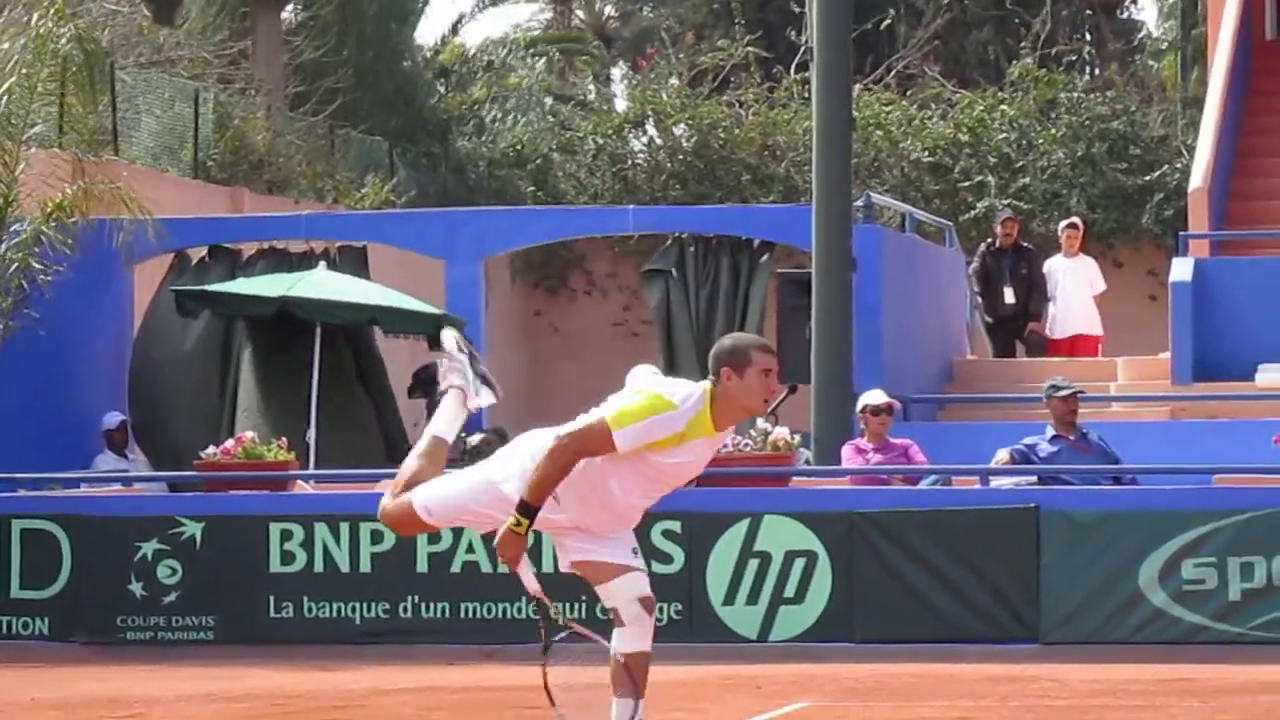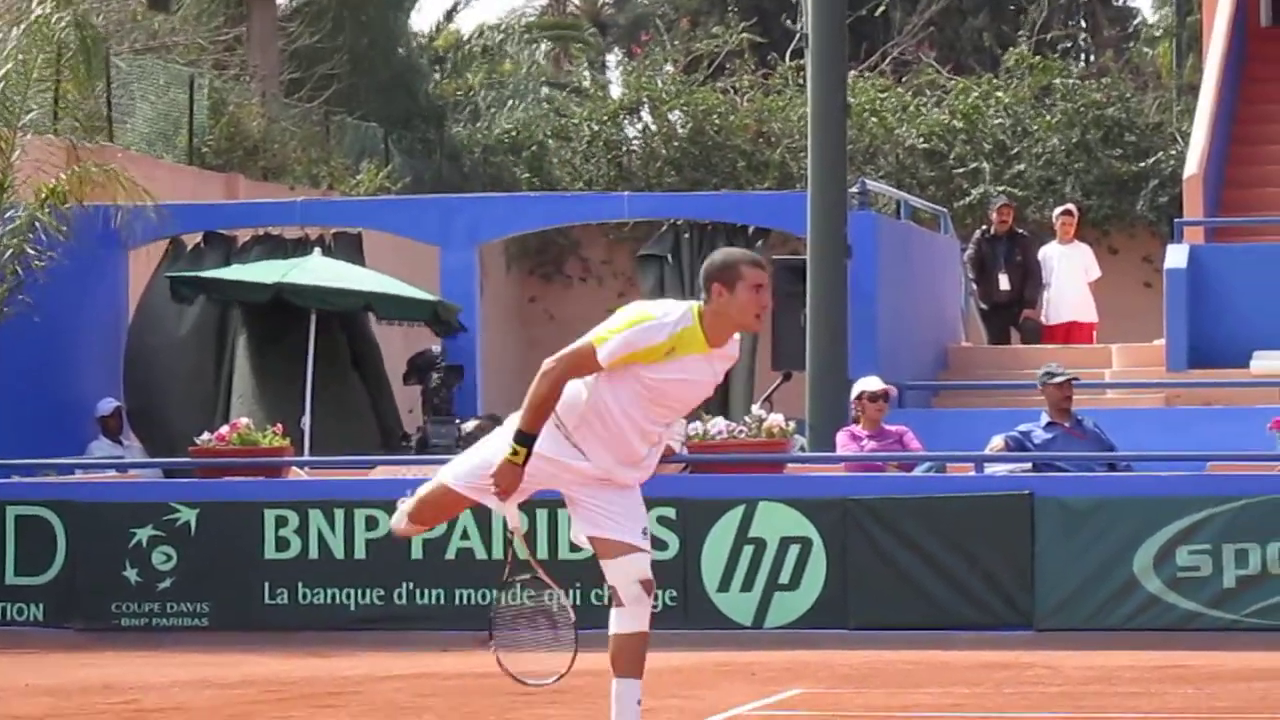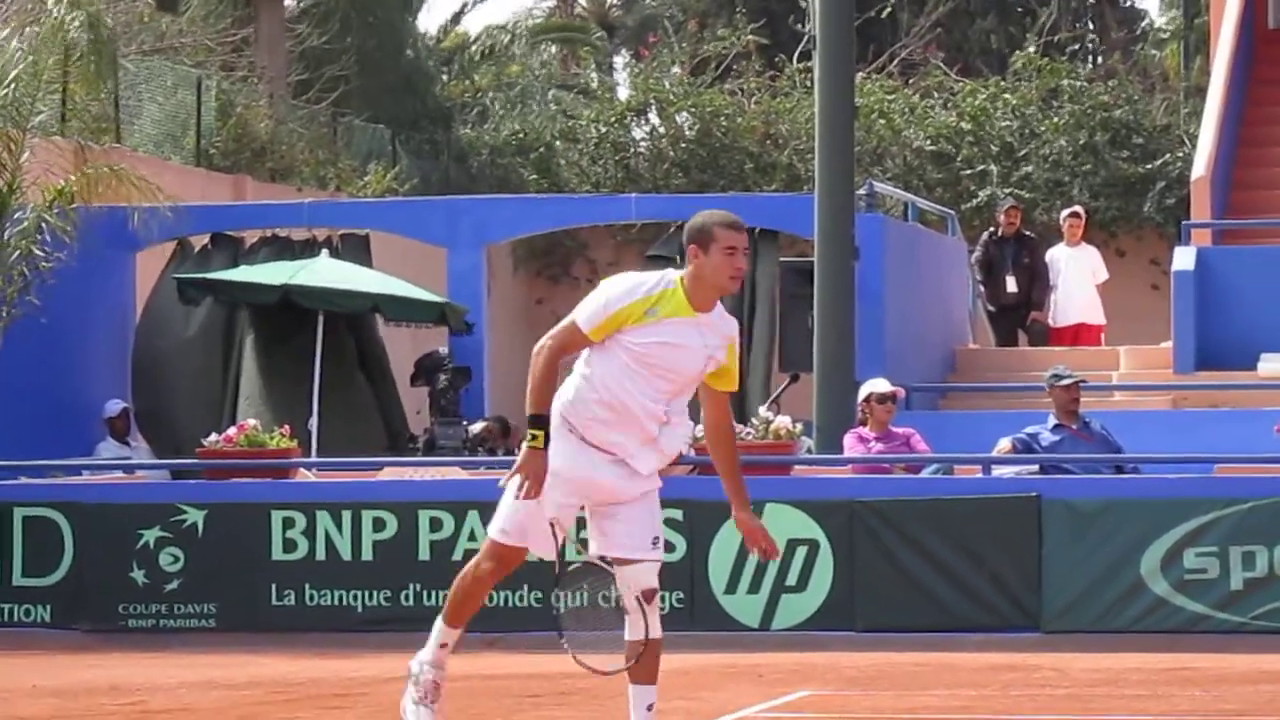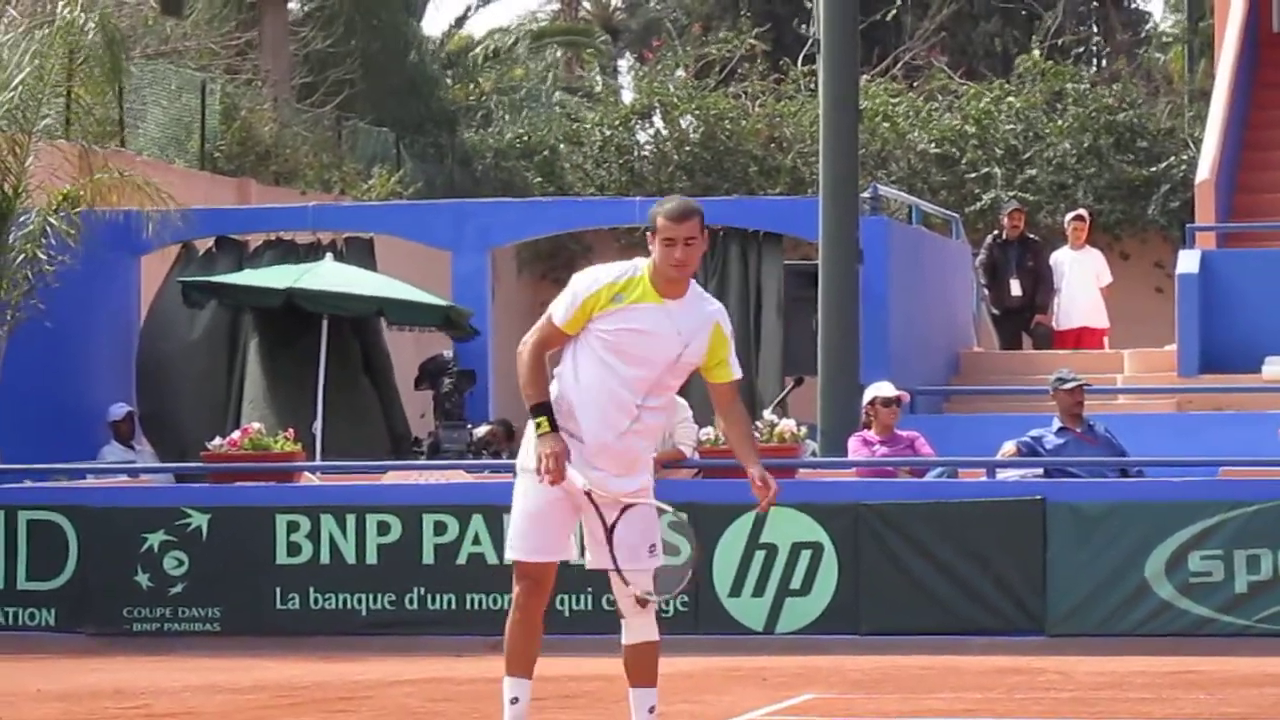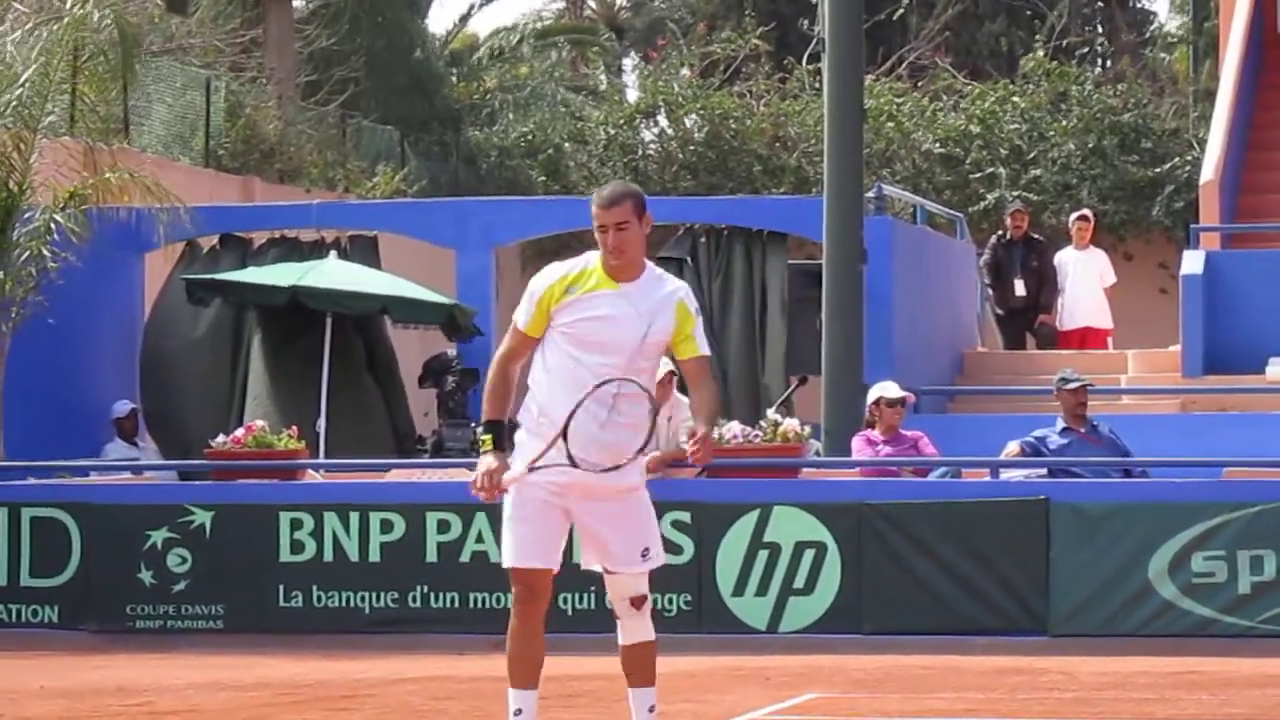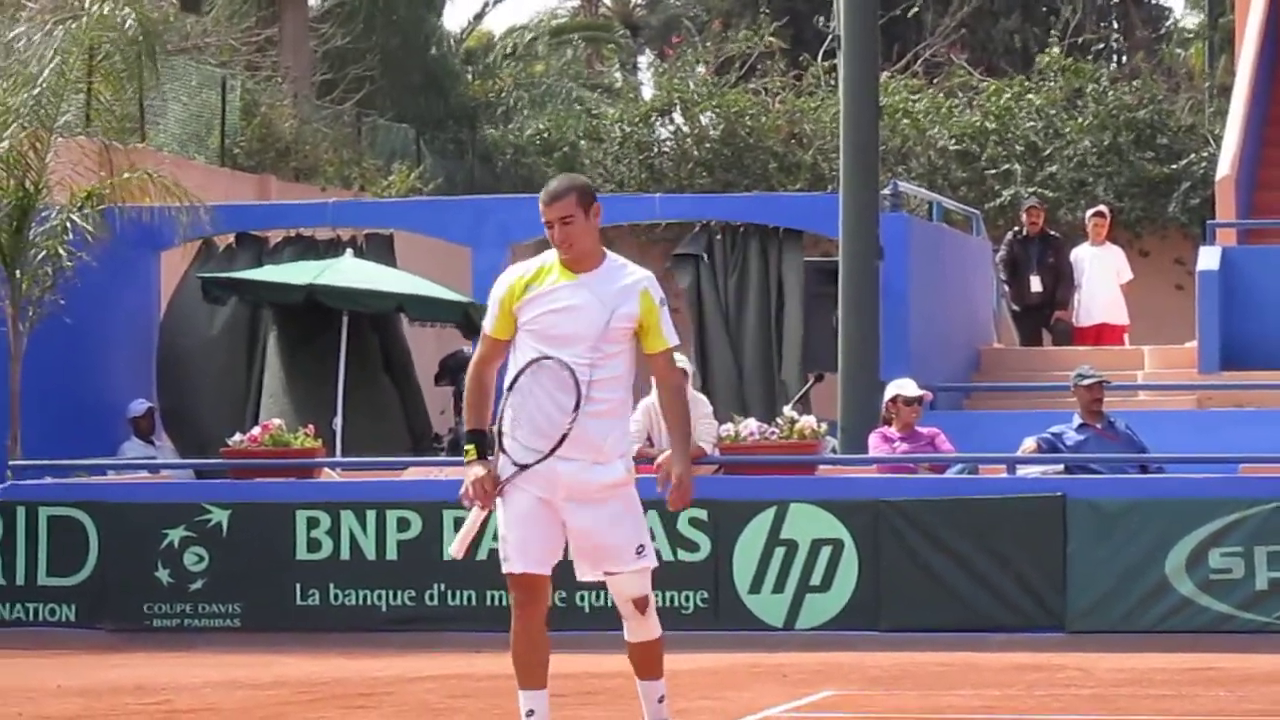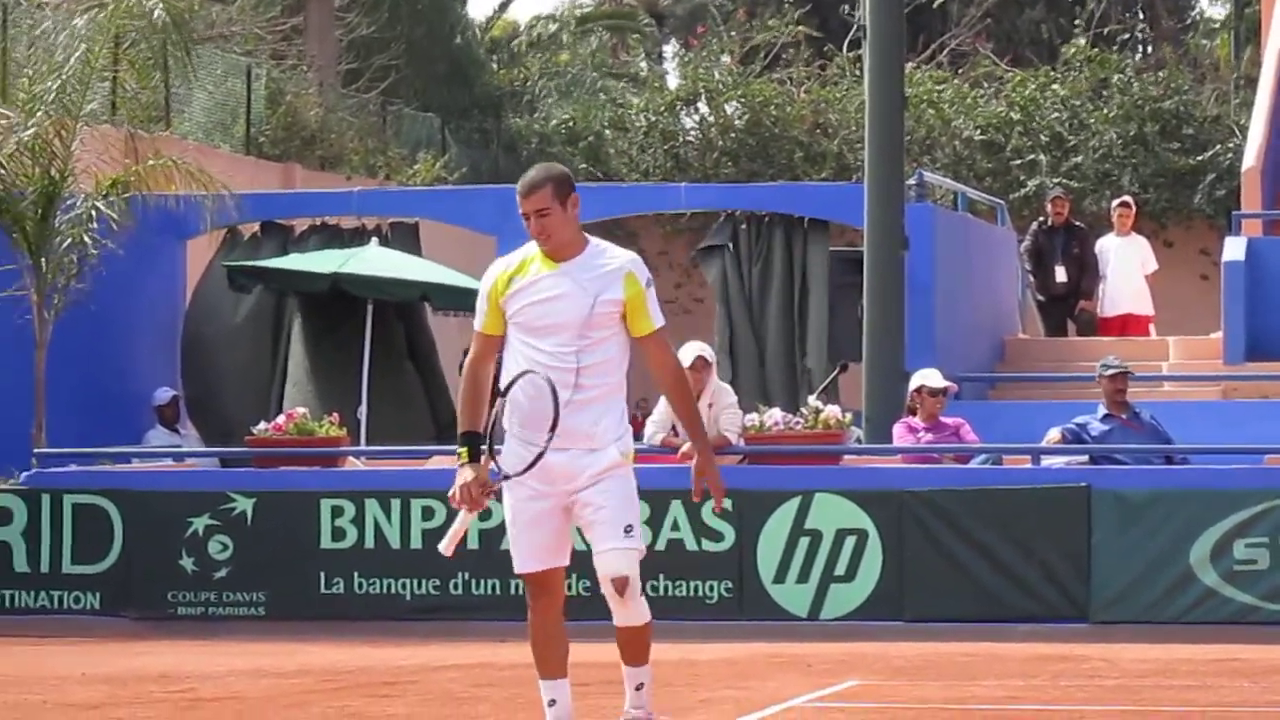
dt=0.2s
person 1, frame 1
left shoulder: (718, 426)
right shoulder: (670, 406)
right elbow: (566, 443)
right wrist: (520, 523)
right hip: (533, 477)
left knee: (637, 604)
right knee: (396, 514)
person 1, frame 2
left shoulder: (727, 350)
right shoulder: (657, 324)
right elbow: (557, 367)
right wrist: (518, 452)
left hip: (612, 471)
right hip: (553, 435)
left knee: (637, 585)
right knee: (422, 512)
right ankle: (436, 495)
person 1, frame 3
left shoulder: (724, 333)
right shoulder: (633, 293)
left elbow: (719, 421)
right elbow: (550, 348)
left wrist: (742, 510)
right wrist: (535, 440)
left hip: (633, 471)
right hip: (566, 447)
left knee: (643, 593)
right knee: (497, 560)
right ankle: (430, 664)
person 1, frame 4
left shoulder: (711, 320)
right shoulder: (602, 284)
left elbow: (730, 406)
right elbow: (532, 347)
left wrist: (753, 467)
right wrist: (545, 430)
left hip: (625, 473)
right hip: (556, 454)
left knee: (638, 599)
right knee: (531, 584)
person 1, frame 5
left shoulder: (675, 298)
right shoulder: (557, 282)
left elbow: (701, 378)
right elbow: (506, 361)
left wrist: (703, 428)
right wrist: (491, 445)
left hip: (615, 471)
right hip: (535, 462)
left knee: (633, 598)
right knee: (530, 596)
person 1, frame 6
left shoulder: (638, 287)
right shoulder: (519, 281)
left elbow: (669, 377)
right elbow: (482, 368)
left wrist: (680, 455)
right wrist: (476, 454)
left hip: (603, 468)
right hip: (525, 467)
left knee: (637, 598)
right knee: (527, 597)
person 1, frame 7
left shoulder: (624, 270)
right shoulder: (504, 275)
left elbow: (664, 364)
right elbow: (478, 366)
left wrist: (703, 450)
right wrist: (470, 456)
left hip: (602, 456)
right hip: (528, 460)
left knee: (621, 582)
right knee: (543, 592)
